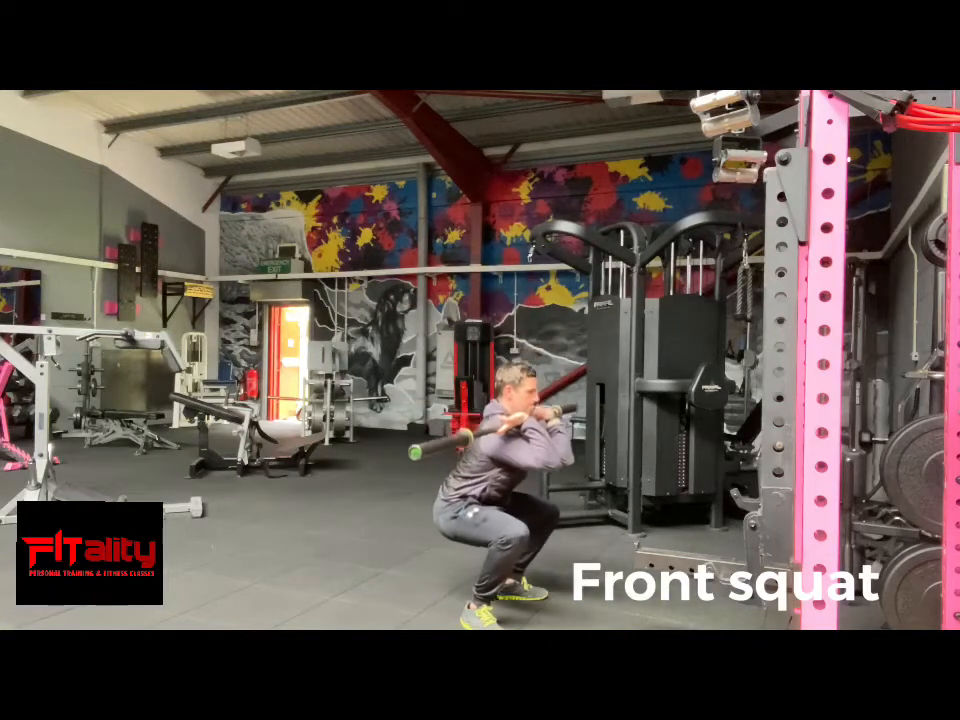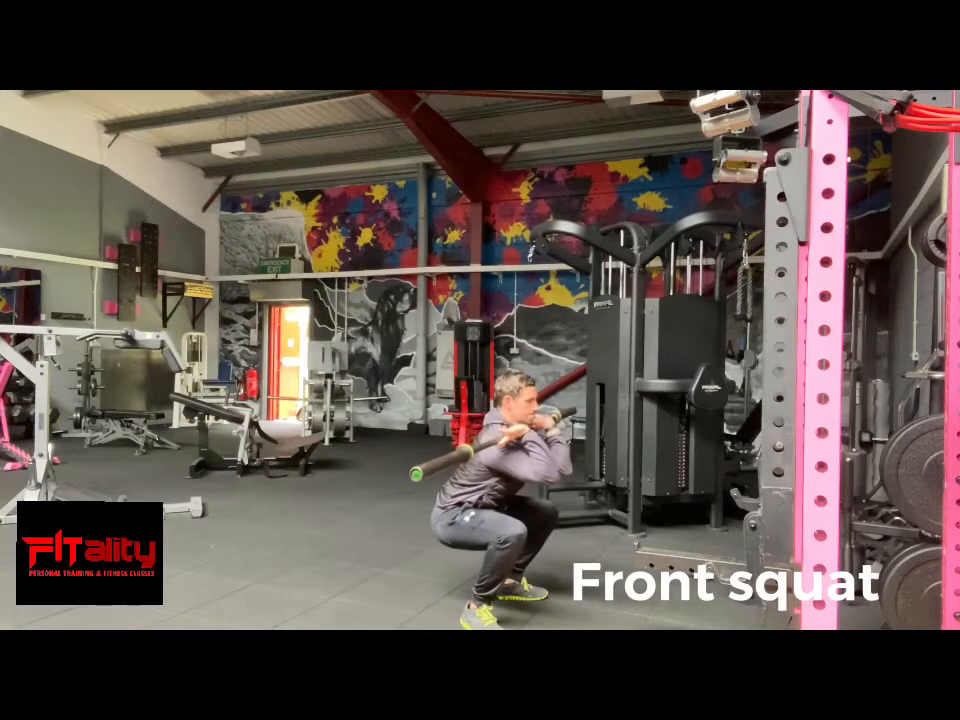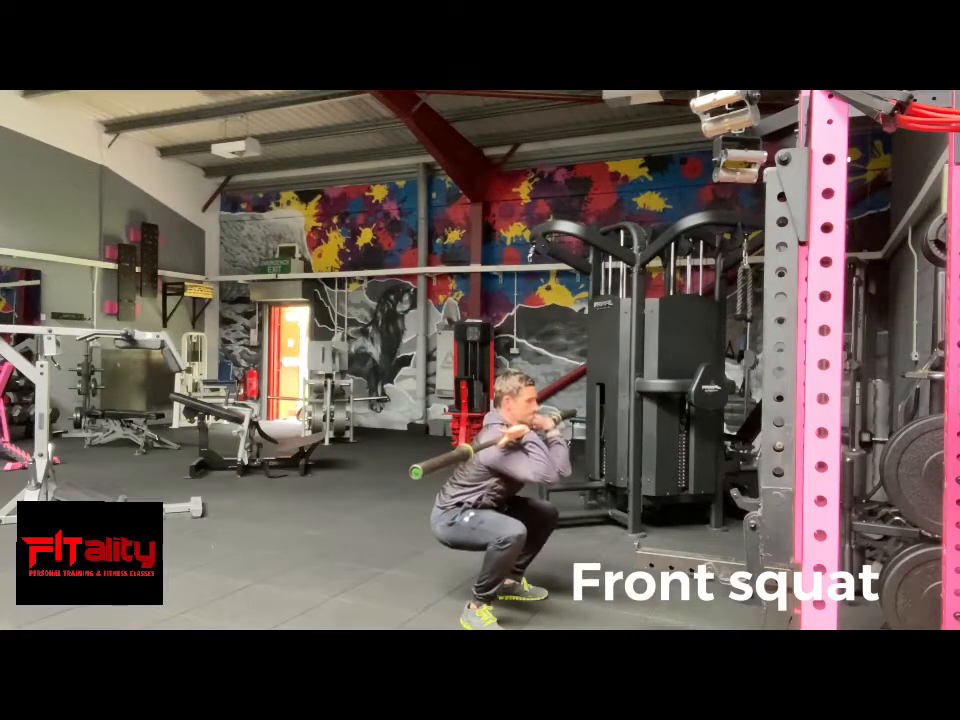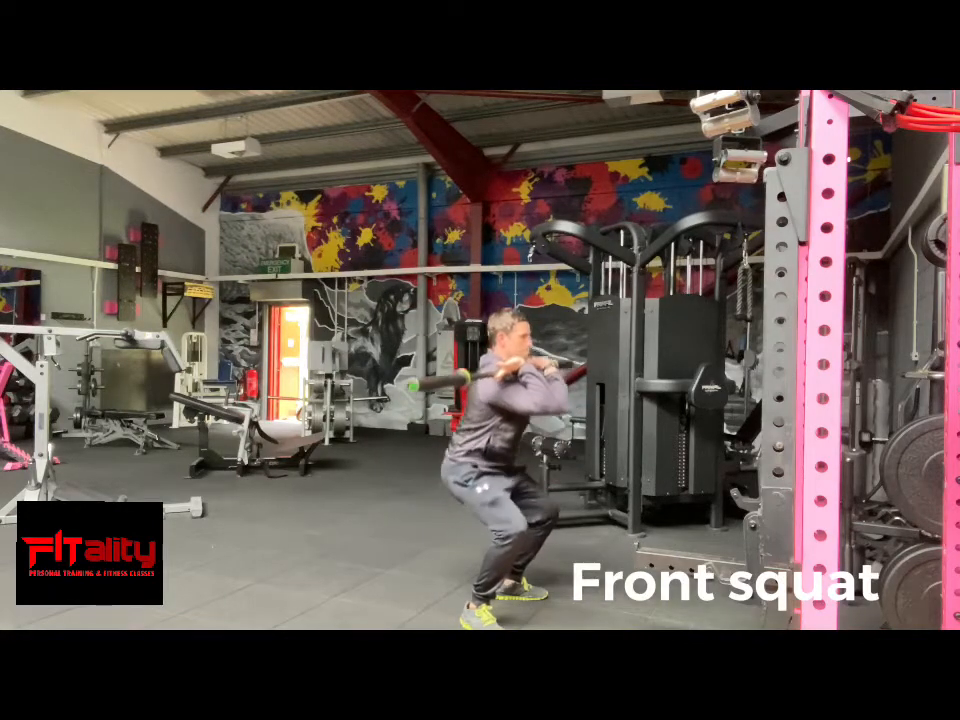
dt=0.5s
person 1, frame 1
left shoulder: (519, 424)
right shoulder: (498, 433)
left elbow: (564, 458)
right elbow: (547, 461)
left wrist: (552, 420)
right wrist: (531, 422)
left hip: (487, 502)
right hip: (456, 510)
left knee: (547, 514)
right knee: (514, 533)
left ankle: (510, 581)
right ankle: (476, 608)
person 1, frame 2
left shoulder: (518, 432)
right shoulder: (497, 441)
left elbow: (562, 468)
right elbow: (546, 474)
left wrist: (551, 429)
right wrist: (530, 434)
left hip: (485, 507)
right hip: (453, 516)
left knee: (546, 514)
right knee: (512, 533)
left ankle: (511, 580)
right ankle: (477, 607)
person 1, frame 3
left shoulder: (519, 434)
right shoulder: (497, 442)
left elbow: (562, 470)
right elbow: (545, 475)
left wrist: (551, 431)
right wrist: (530, 435)
left hip: (485, 507)
right hip: (453, 516)
left knee: (546, 515)
right knee: (512, 533)
left ankle: (510, 580)
right ankle: (476, 607)
person 1, frame 4
left shoulder: (518, 374)
right shoulder: (495, 380)
left elbow: (560, 405)
right elbow: (543, 404)
left wrist: (549, 369)
right wrist: (529, 368)
left hip: (499, 466)
right hip: (468, 470)
left knee: (546, 511)
right knee: (513, 528)
left ankle: (510, 580)
right ankle: (476, 607)
